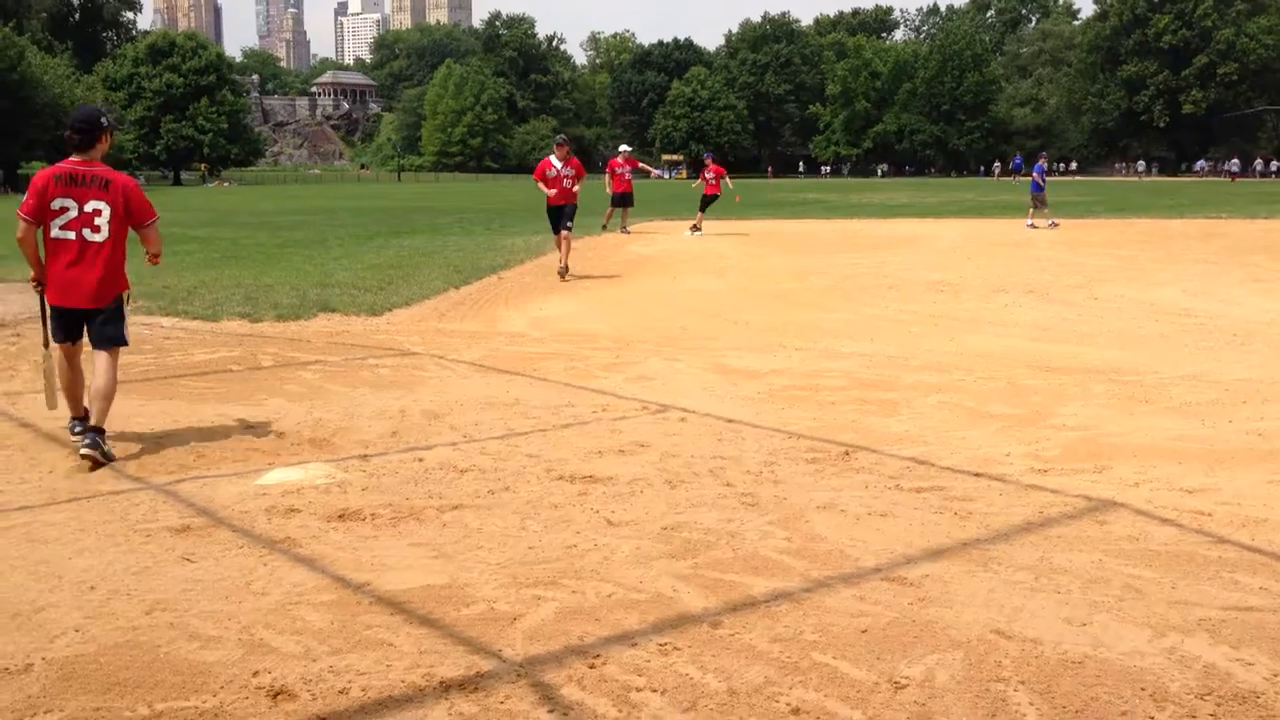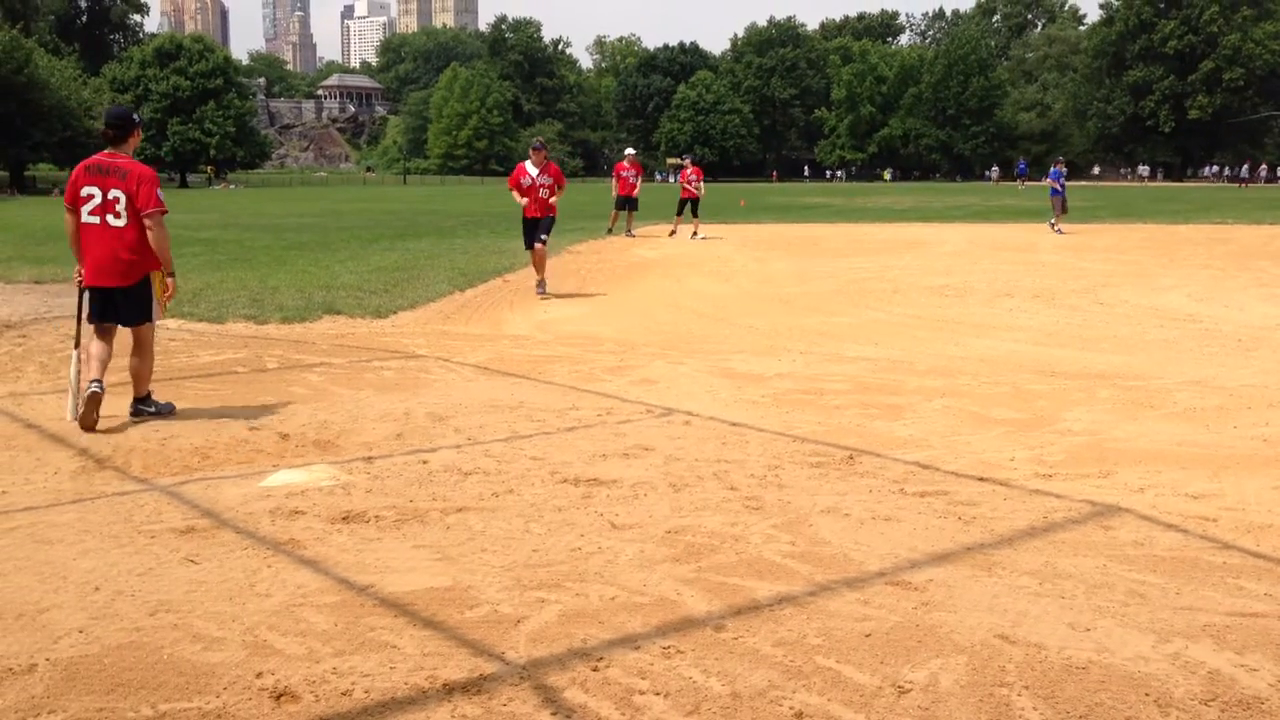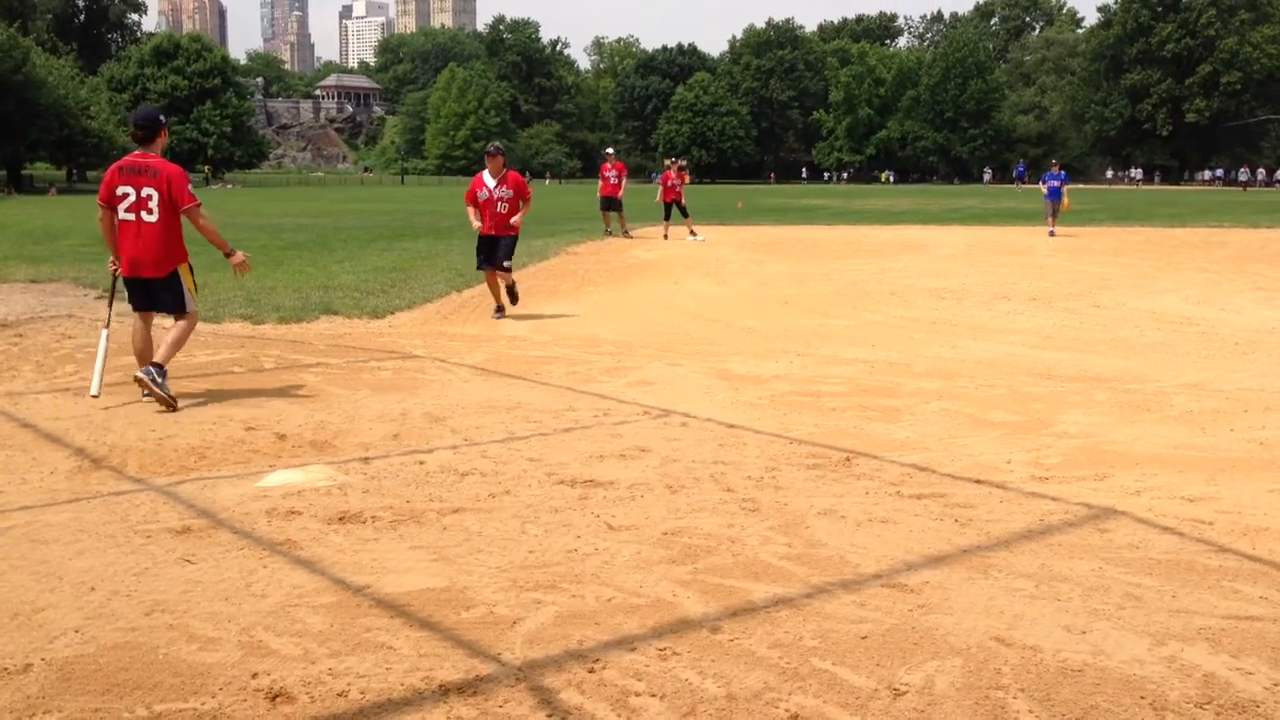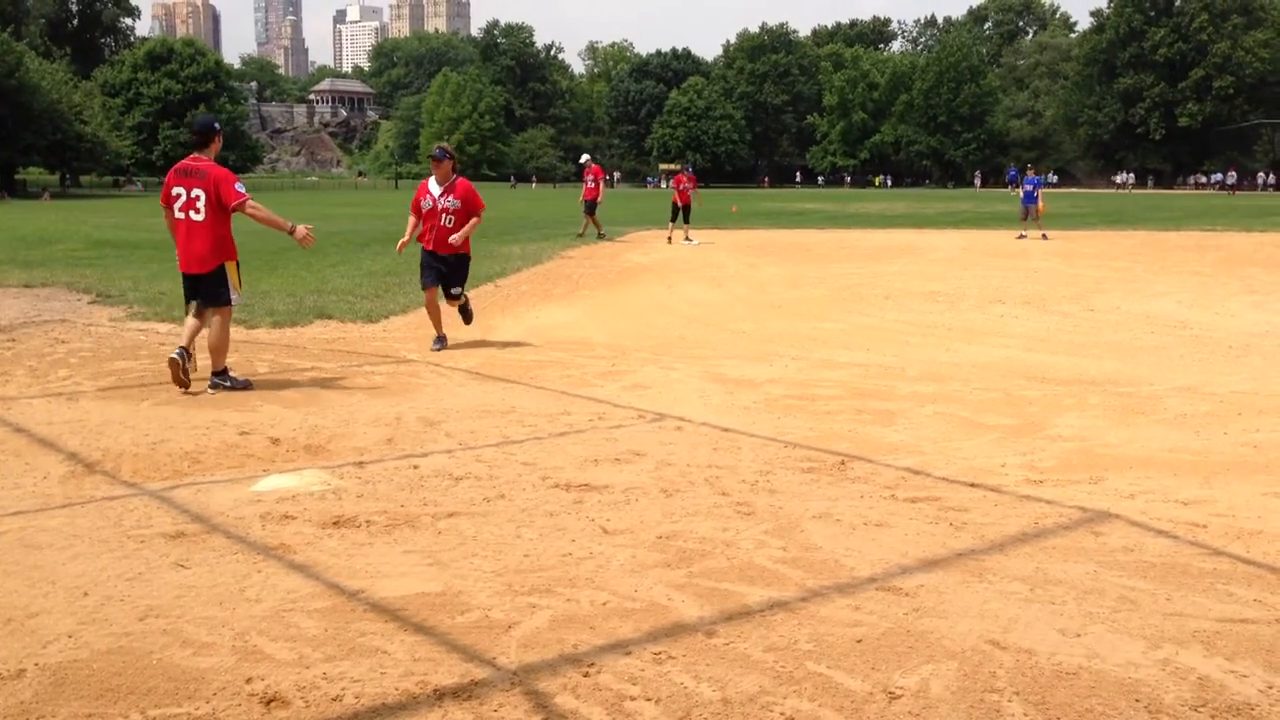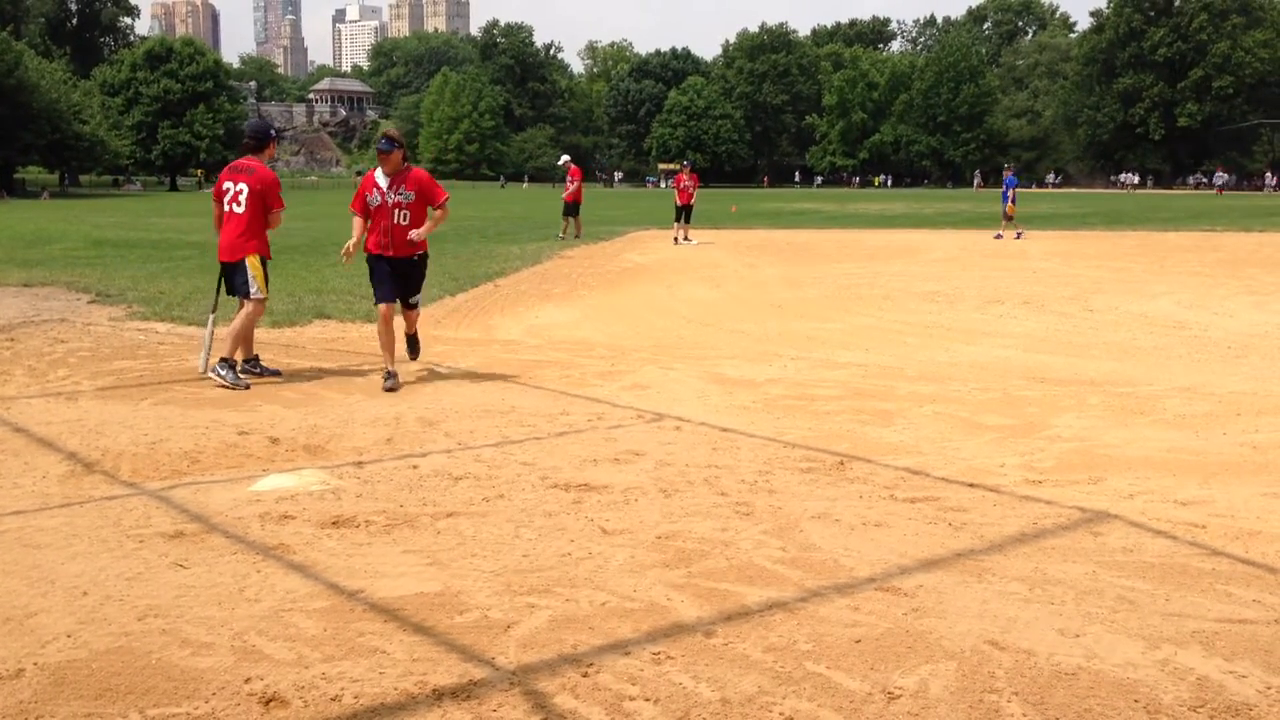
dt=0.7s
person 1, frame 1
left shoulder: (45, 179)
right shoulder: (123, 184)
left elbow: (24, 234)
right elbow: (150, 234)
left wrist: (38, 270)
right wrist: (156, 252)
left hip: (61, 286)
right hip: (106, 288)
left knee: (68, 352)
right knee: (105, 359)
left ankle: (78, 420)
right ankle: (94, 434)
person 1, frame 2
left shoulder: (82, 171)
right shoulder: (142, 175)
left elbow: (71, 219)
right elbow: (154, 226)
left wrist: (81, 261)
right wrist: (168, 272)
left hip: (96, 270)
right hip: (136, 269)
left knee: (102, 332)
right knee: (142, 333)
left ankle: (94, 385)
right ankle: (141, 401)
person 1, frame 3
left shoulder: (116, 170)
right shoulder: (171, 172)
left elbow: (104, 216)
right elbow: (197, 218)
left wrist: (114, 253)
right wrist: (229, 251)
left hip: (131, 261)
right hip: (167, 260)
left knee: (142, 317)
right knee: (185, 318)
left ankle: (152, 378)
right ankle: (155, 370)
person 1, frame 4
left shoulder: (174, 173)
right shoulder: (219, 175)
left elbow: (169, 215)
right elbow: (250, 208)
right wrist: (291, 228)
left hip: (189, 257)
right hip: (217, 257)
left knee: (201, 309)
right knee: (220, 313)
left ankle: (181, 352)
right ankle: (218, 376)
person 1, frame 5
left shoulder: (228, 171)
right shoulder: (267, 176)
left elbow: (217, 209)
right elbow: (275, 220)
left hip: (228, 249)
right hip: (248, 249)
left knee: (247, 305)
right knee: (254, 306)
left ankle: (249, 362)
right ankle: (223, 365)
person 2, frame 1
left shoulder: (574, 162)
right shoulder: (545, 163)
left elbow: (582, 177)
right elbow: (538, 180)
left wrist: (578, 186)
right wrist: (547, 191)
left hip: (569, 203)
right hip: (553, 204)
left knee: (565, 233)
right knee: (558, 235)
left ankle: (563, 266)
right ankle: (563, 257)
person 2, frame 2
left shoulder: (553, 168)
right shoulder: (521, 169)
left elbow: (562, 186)
right elbow: (513, 188)
left wrist: (556, 197)
right wrist: (519, 200)
left hip: (547, 215)
right hip: (528, 216)
left knee: (539, 246)
right knee: (532, 250)
left ankle: (541, 279)
right ankle: (540, 277)
person 2, frame 3
left shoulder: (515, 178)
right shoulder: (477, 180)
left elbow: (527, 200)
right elbow: (470, 205)
left wrist: (520, 216)
right wrist: (474, 221)
left hip: (508, 233)
right hip: (486, 234)
left knee: (502, 272)
right knee: (488, 272)
left ankle: (510, 284)
right ankle: (499, 305)
person 2, frame 4
left shoulder: (464, 187)
right shoulder: (424, 187)
left elbow: (478, 217)
right elbow: (415, 214)
left wrist: (462, 235)
right wrist: (407, 236)
left hip: (455, 252)
right hip: (429, 250)
left knee: (452, 298)
right knee: (429, 293)
left ankle: (462, 300)
right ankle: (440, 335)
person 2, frame 5
left shoulder: (419, 177)
right shoulder: (369, 180)
left elbow: (442, 208)
right elbow: (360, 214)
left wrist: (424, 229)
right wrist: (354, 239)
left hip: (413, 255)
right hip: (379, 256)
left knee: (410, 309)
right knee: (384, 310)
left ankle: (411, 332)
right ankle: (390, 371)
